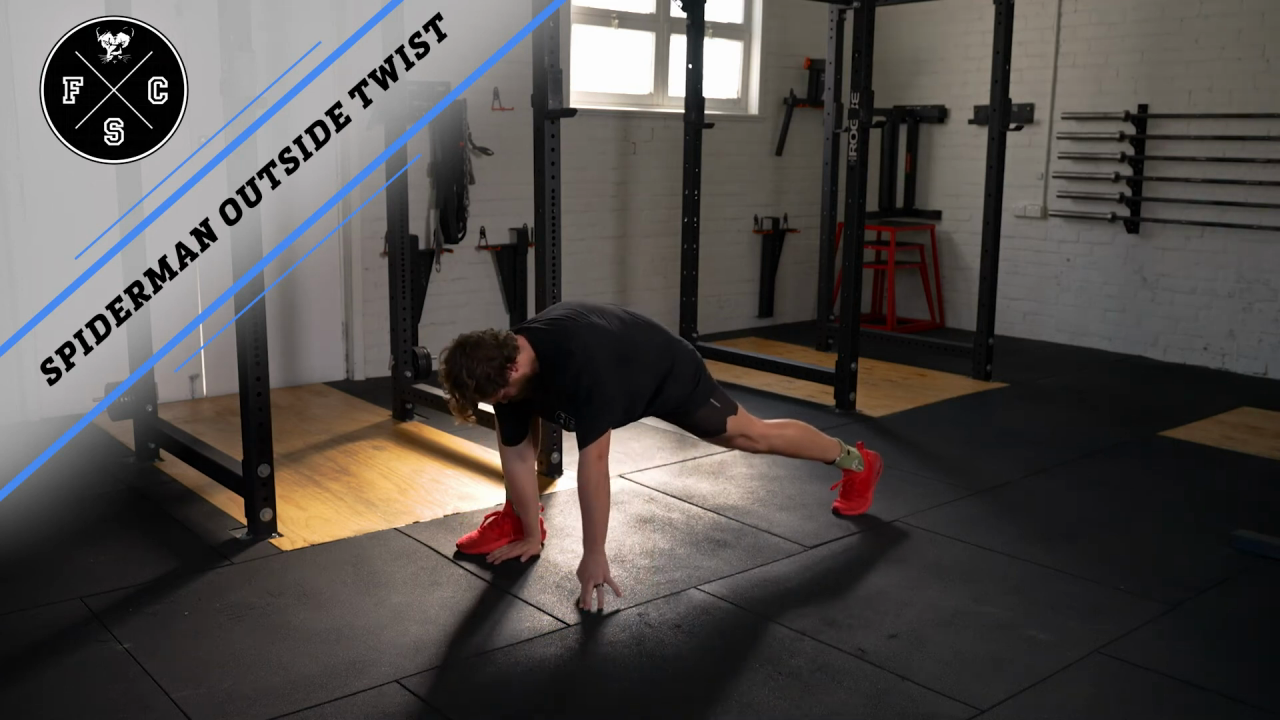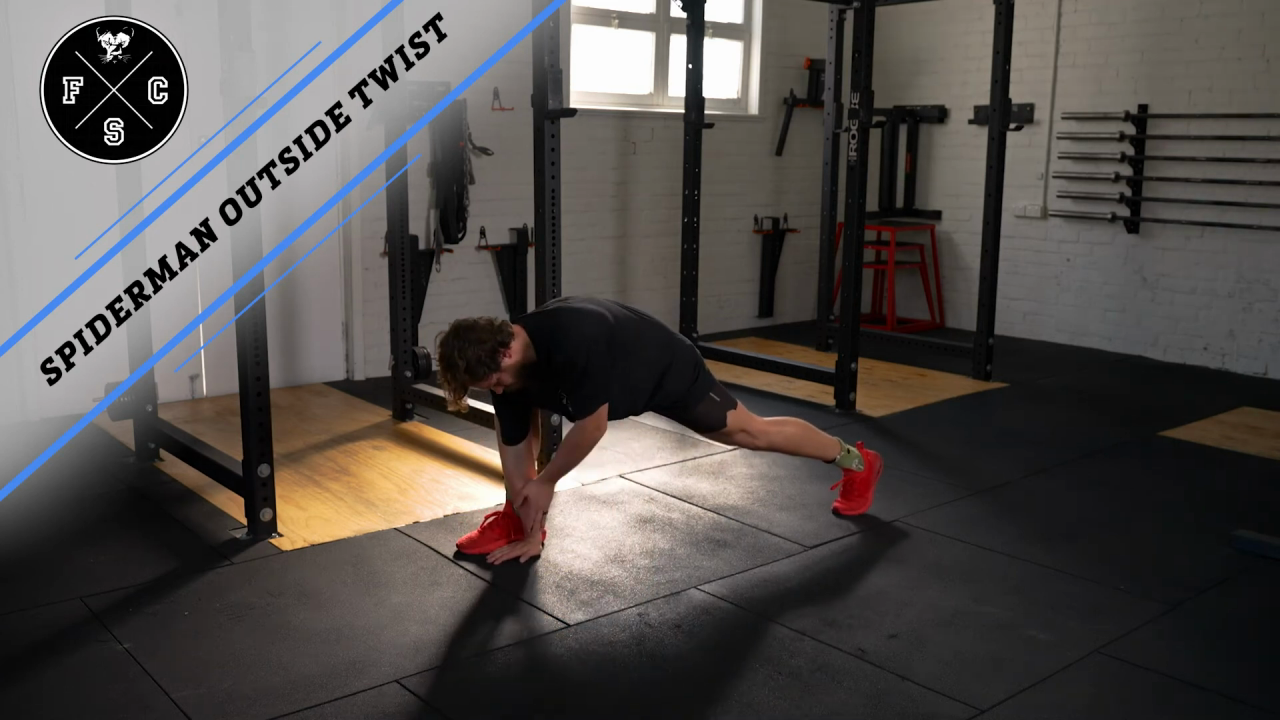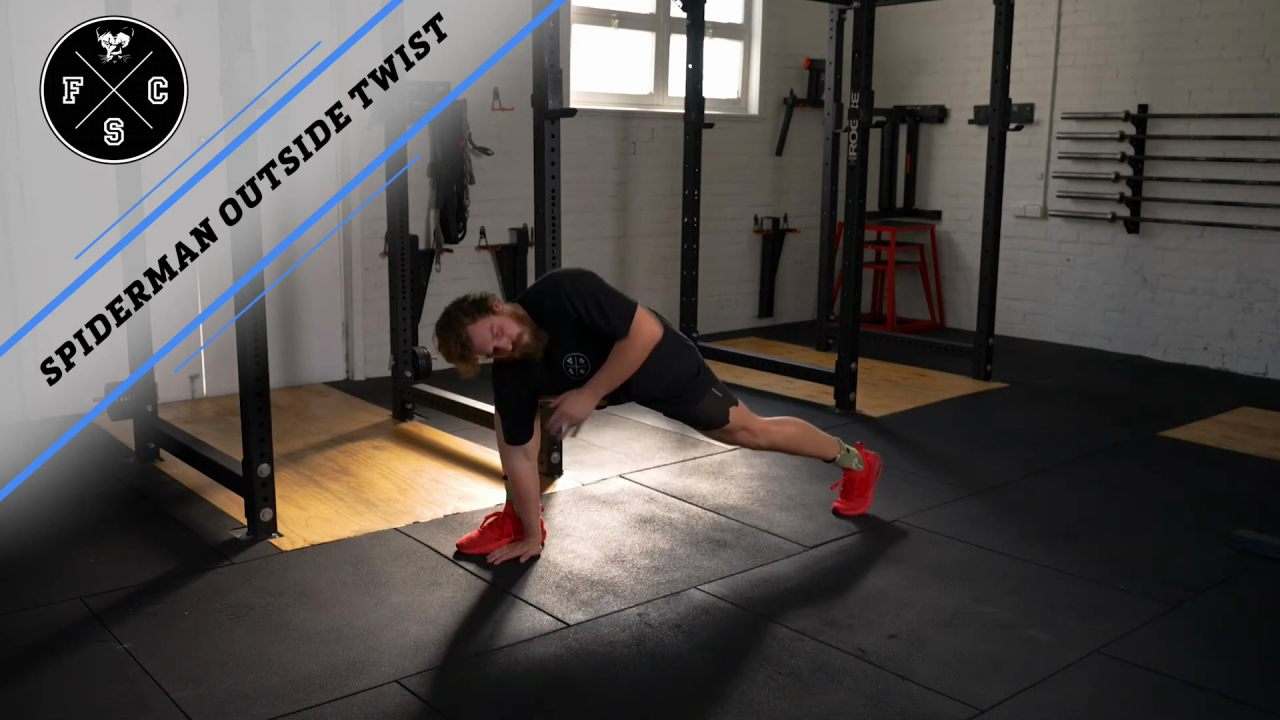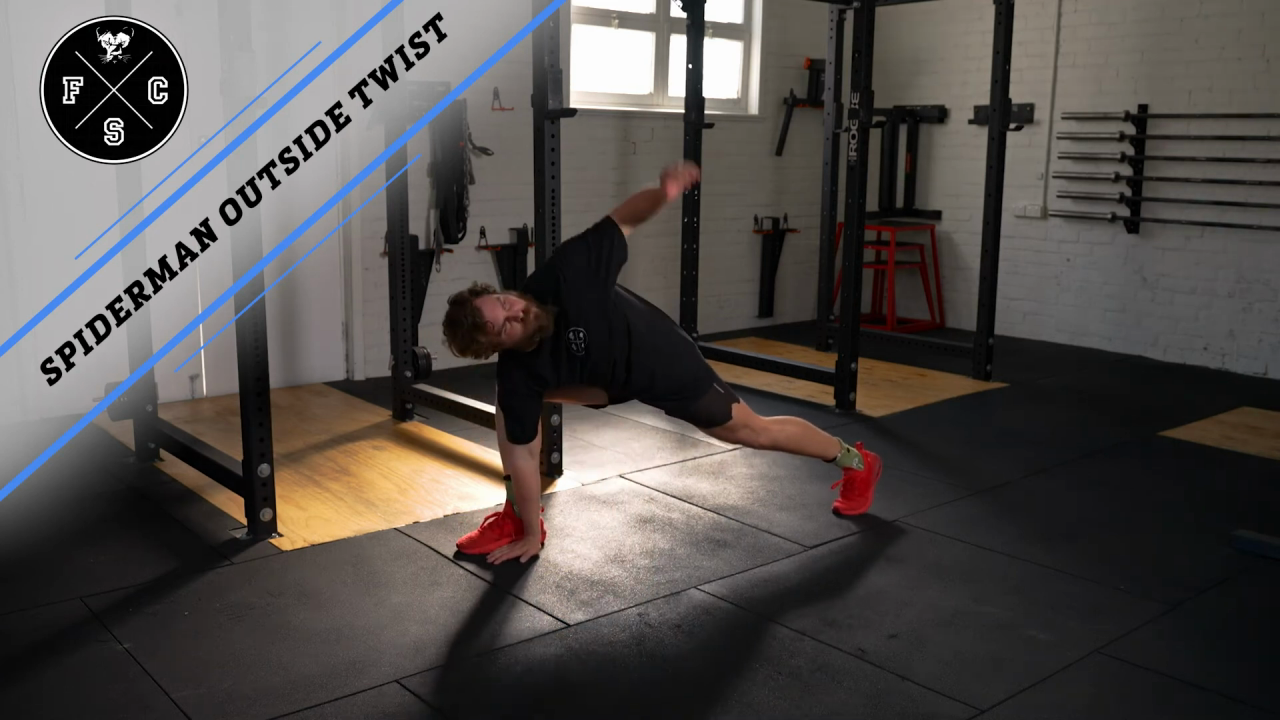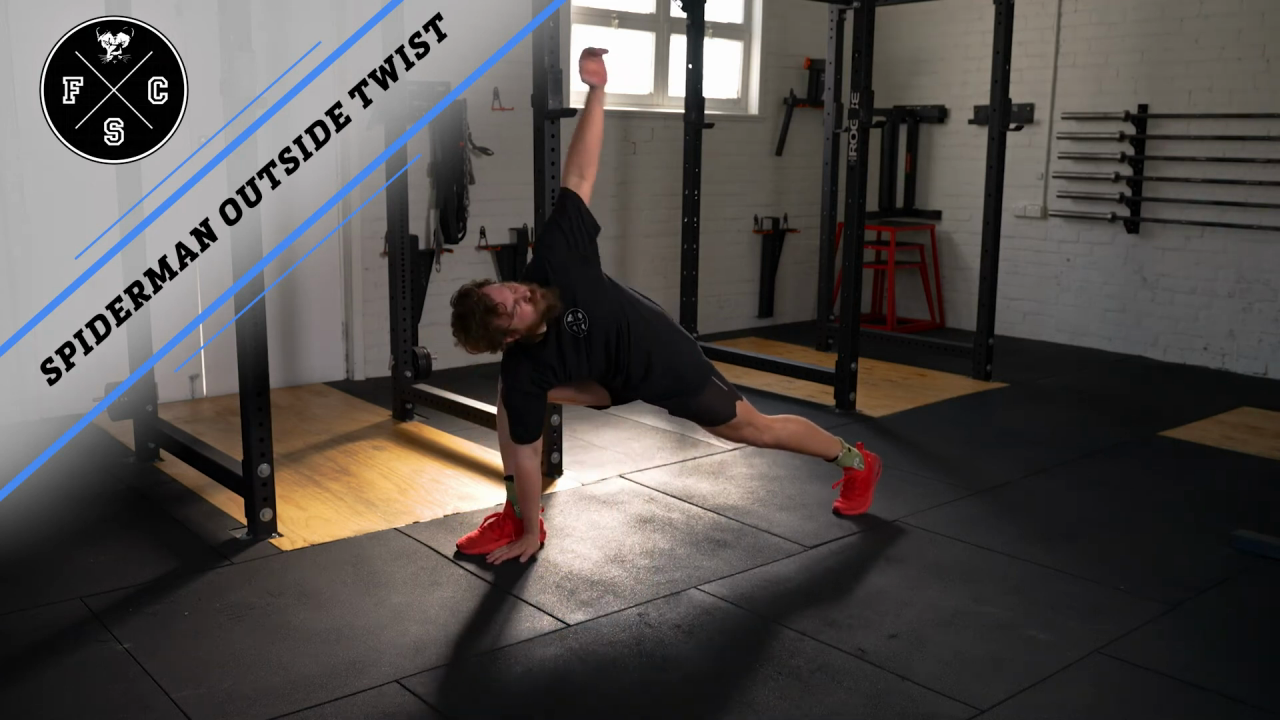
dt=0.4s
person 1, frame 1
left shoulder: (580, 361)
right shoulder: (505, 363)
left elbow: (593, 462)
right elbow: (517, 453)
left wrist: (595, 555)
right wrist: (530, 535)
left hip: (670, 374)
right hip: (622, 374)
left knee: (750, 435)
right knee: (522, 425)
left ankle: (855, 461)
right ankle: (515, 518)
person 1, frame 2
left shoulder: (574, 339)
right shoulder: (505, 367)
left elbow: (591, 428)
right elbow: (517, 450)
left wrist: (545, 483)
right wrist: (529, 534)
left hip: (671, 372)
right hip: (619, 377)
left knee: (750, 431)
right knee: (519, 421)
left ankle: (853, 460)
right ankle: (516, 513)
person 1, frame 3
left shoulder: (566, 292)
right shoulder: (509, 368)
left elbow: (647, 330)
right elbow: (520, 451)
left wrist: (589, 394)
right wrist: (530, 535)
left hip: (667, 367)
left knee: (751, 431)
right knee: (514, 418)
left ankle: (853, 459)
right ankle: (515, 516)
person 1, frame 4
left shoulder: (564, 274)
right shoulder: (516, 374)
left elbow: (627, 217)
right elbow: (523, 457)
left wrist: (662, 192)
right wrist: (529, 535)
left hip: (669, 366)
right hip: (612, 379)
left knee: (754, 431)
right knee: (514, 410)
left ankle: (854, 461)
right ankle: (515, 519)
person 1, frame 5
left shoulder: (554, 263)
right shoulder: (522, 369)
left elbow: (579, 173)
right elbow: (524, 452)
left wrist: (596, 90)
right wrist: (529, 532)
left hip: (671, 360)
right hip: (612, 379)
left knee: (755, 430)
right knee: (513, 400)
left ankle: (855, 460)
right ankle: (517, 516)
